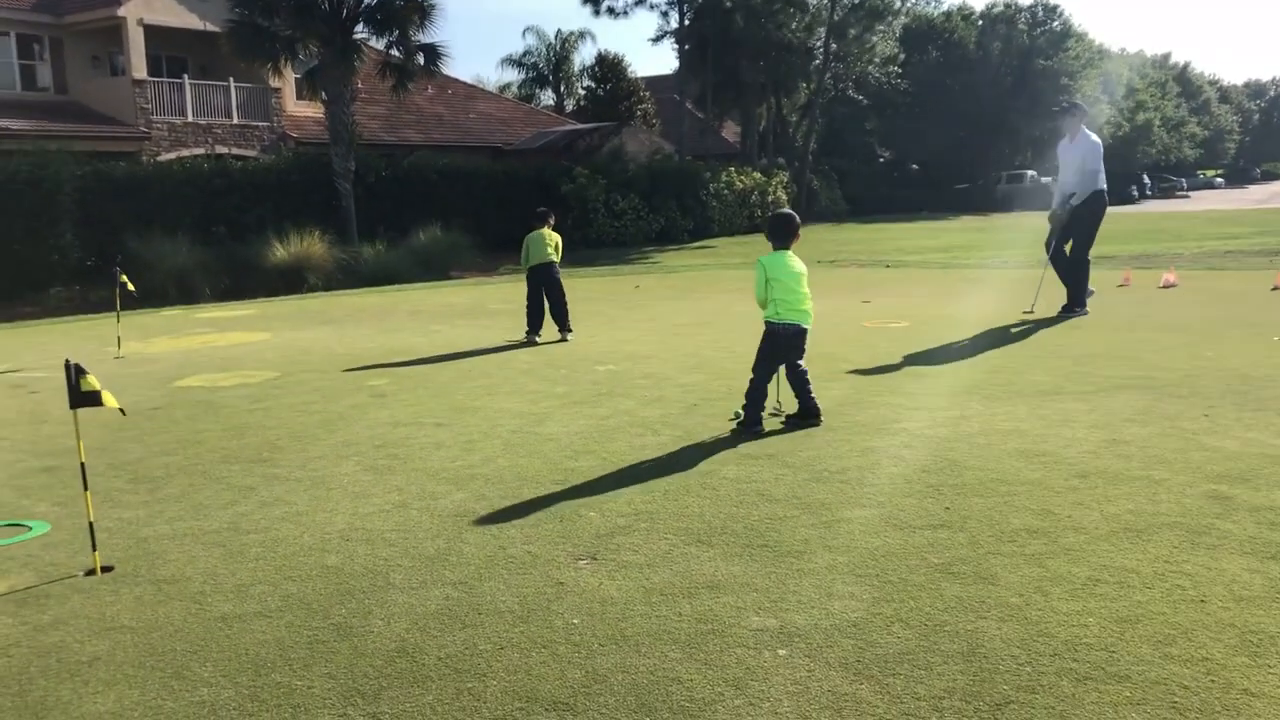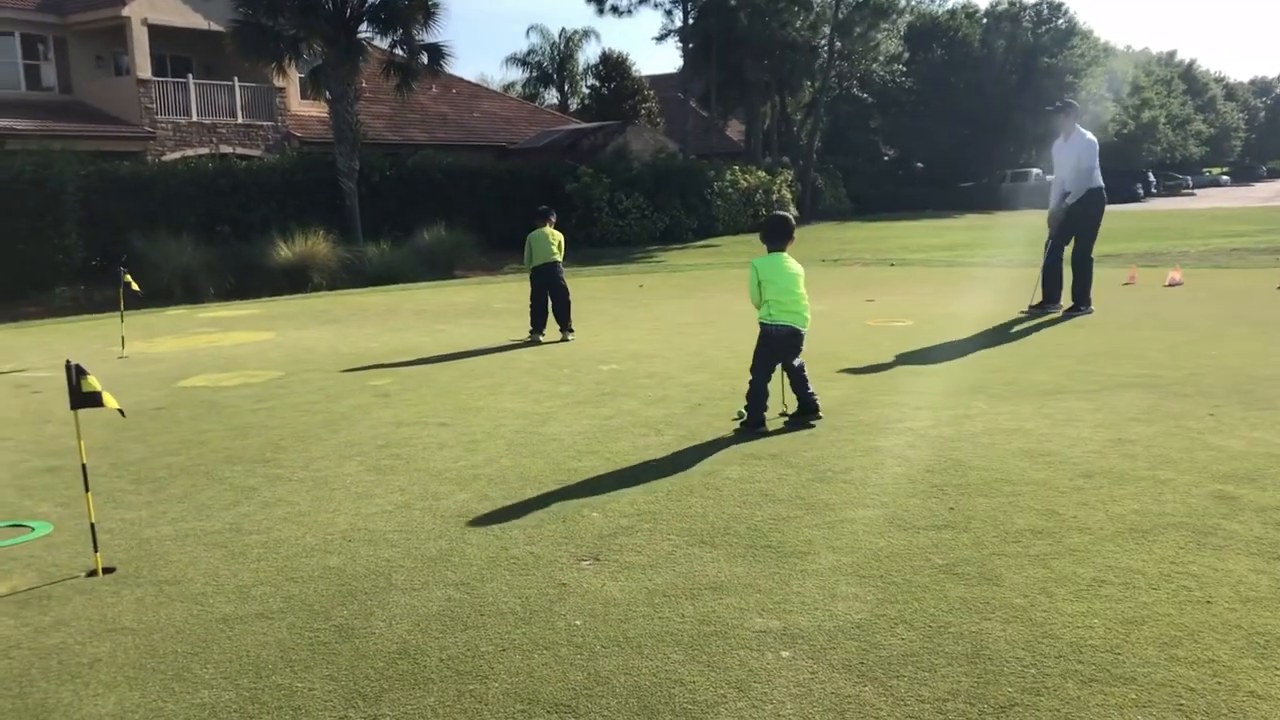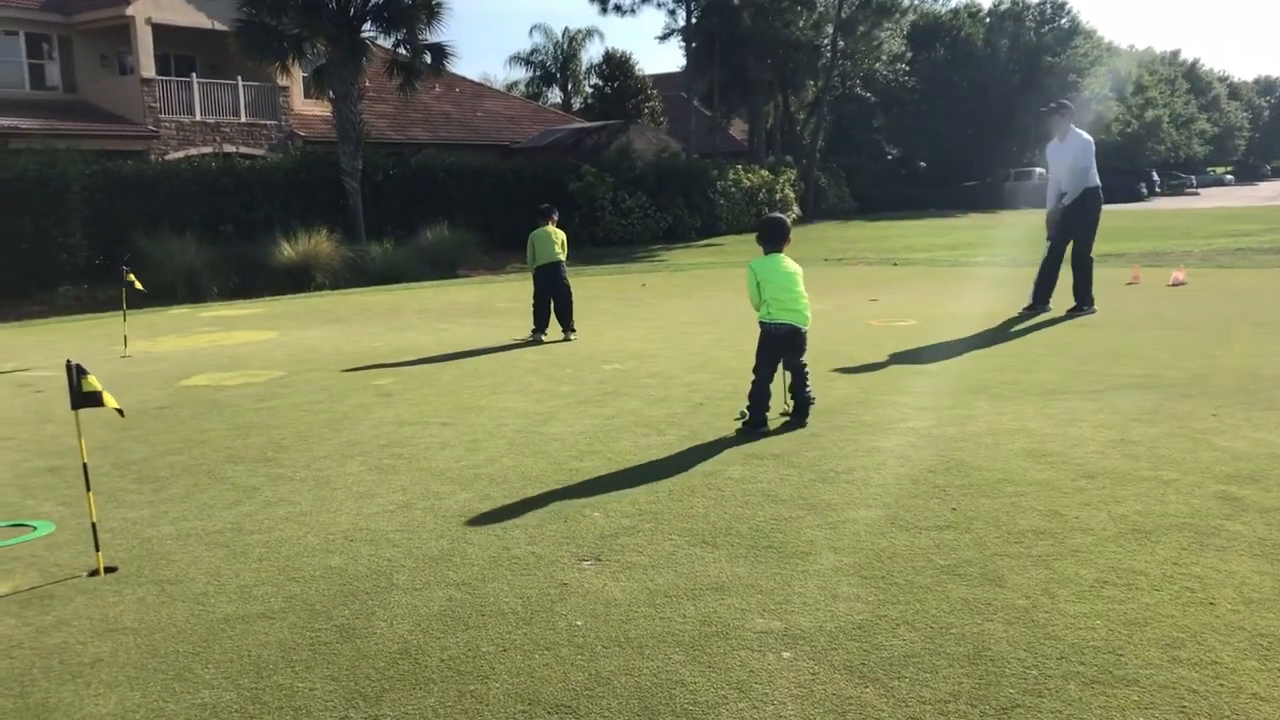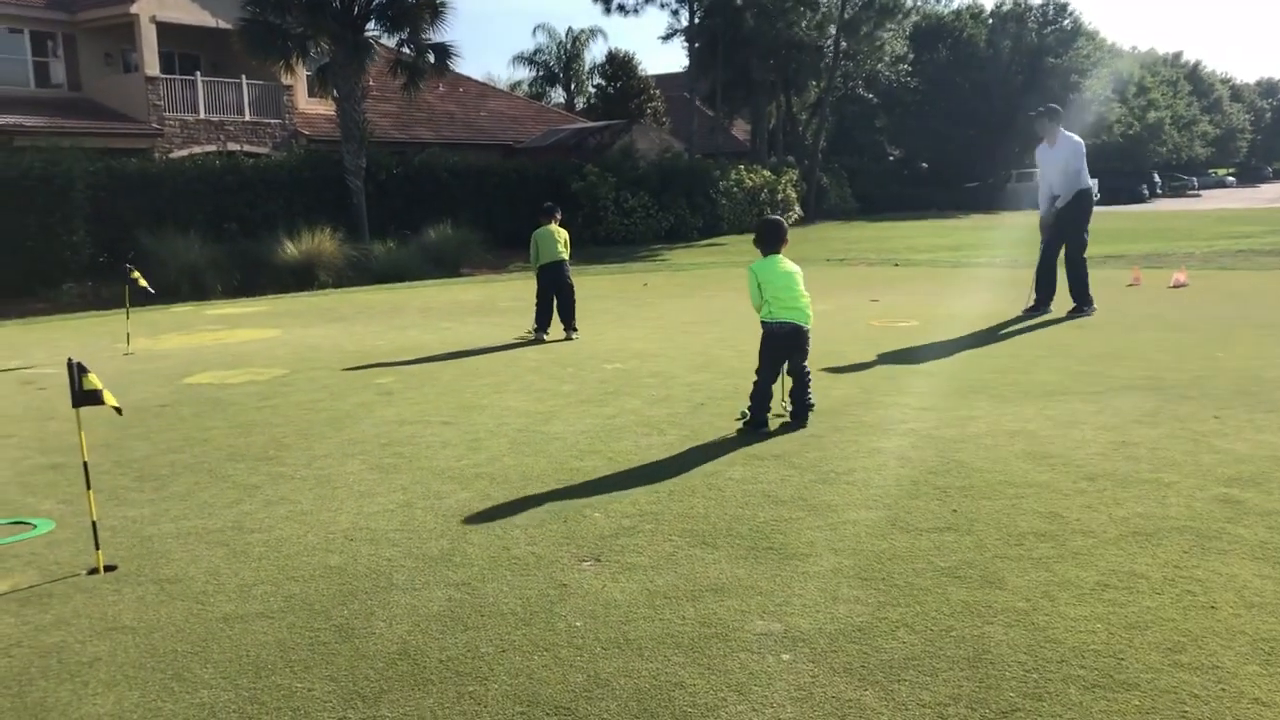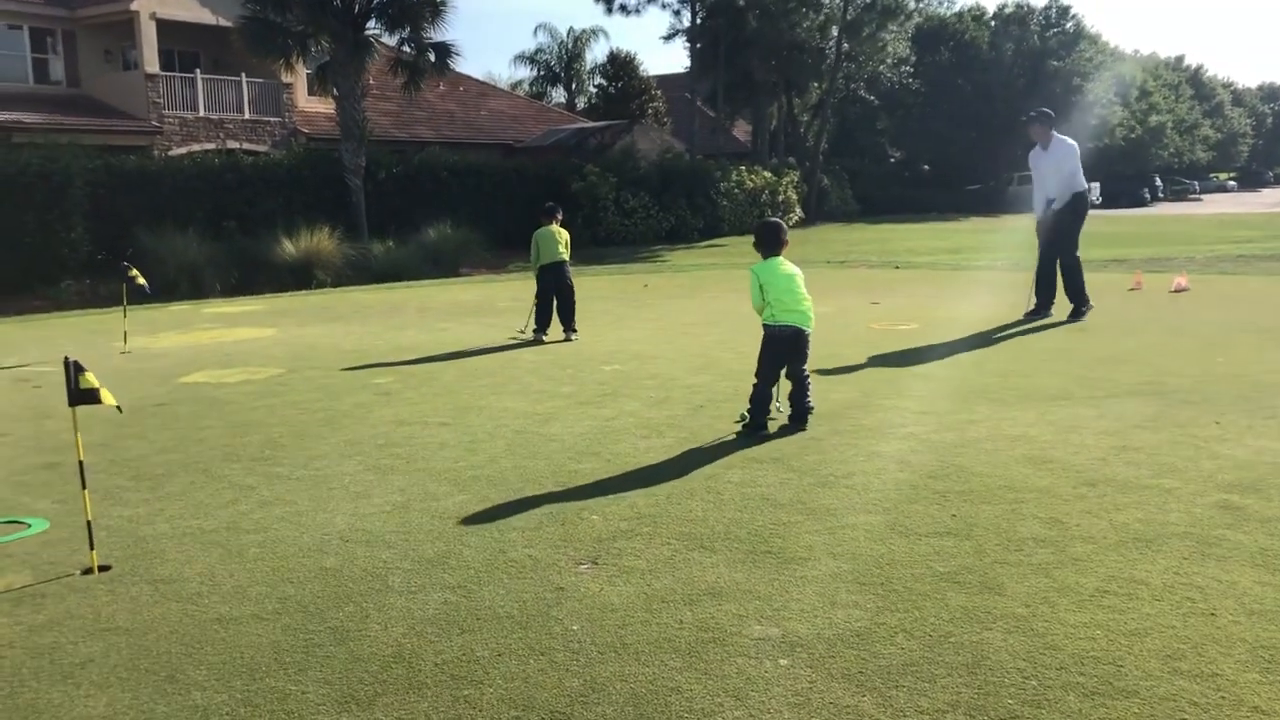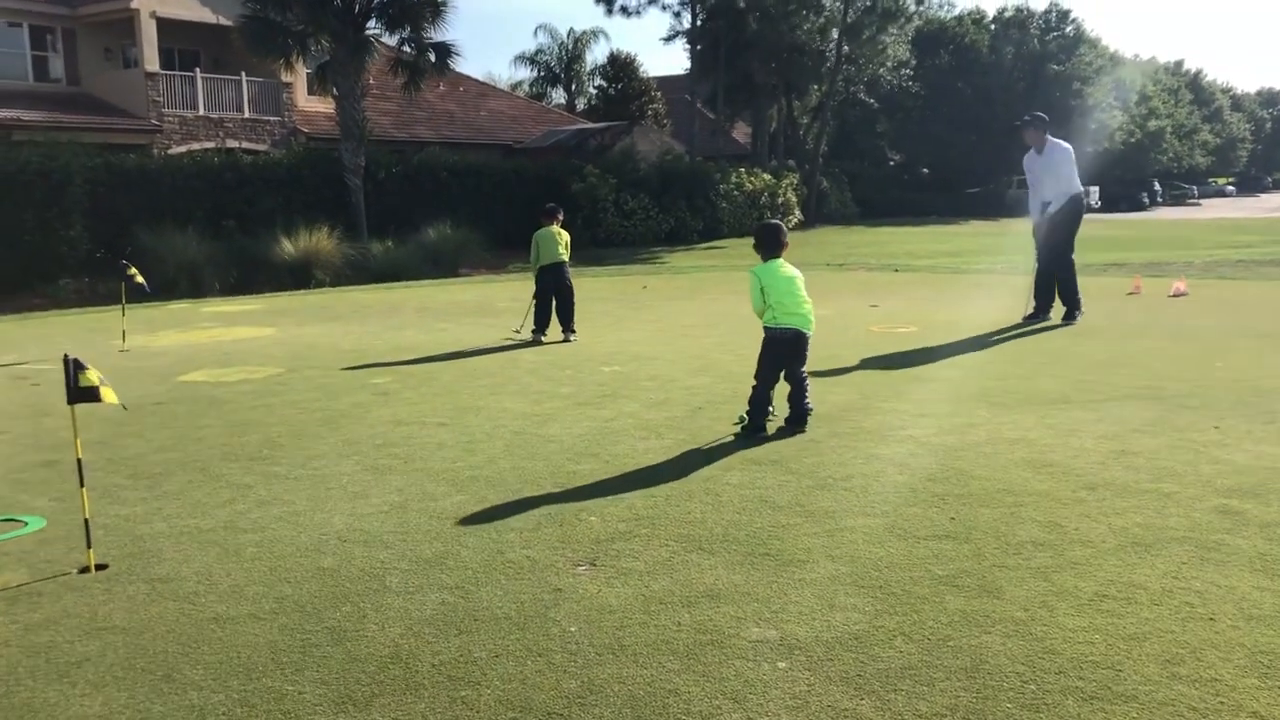
dt=0.1s
person 1, frame 1
left shoulder: (764, 263)
right shoulder: (800, 265)
left elbow: (761, 297)
right elbow: (793, 296)
left hip: (778, 326)
right hip: (801, 325)
left knee: (761, 372)
right knee: (796, 368)
left ankle: (752, 419)
right ankle: (809, 412)
person 1, frame 2
left shoulder: (758, 265)
right shoulder: (797, 267)
left elbow: (756, 299)
right elbow: (798, 296)
left hip: (773, 327)
right hip: (798, 326)
left knee: (760, 374)
right knee: (795, 367)
left ankle: (755, 420)
right ankle: (808, 409)
person 1, frame 3
left shoulder: (755, 267)
right shoulder: (794, 267)
left elbow: (755, 301)
right elbow: (797, 296)
left hip: (773, 326)
right hip: (799, 325)
left knee: (763, 374)
right knee: (797, 367)
left ankle: (757, 420)
right ankle: (801, 410)
person 1, frame 4
left shoulder: (756, 269)
right shoulder: (794, 268)
left elbow: (757, 303)
right elbow: (798, 297)
left hip: (775, 326)
right hip: (801, 325)
left knee: (766, 375)
right knee: (800, 371)
left ankle: (758, 420)
right ankle: (800, 414)
person 1, frame 5
left shoulder: (757, 271)
right shoulder: (795, 270)
left elbow: (758, 305)
right elbow: (799, 299)
left hip: (776, 330)
right hip: (802, 328)
left knee: (765, 377)
right knee: (799, 374)
left ankle: (757, 422)
right ankle: (799, 417)
person 1, frame 6
left shoulder: (758, 273)
right shoulder: (795, 272)
left elbow: (759, 307)
right elbow: (798, 301)
left hip: (778, 331)
right hip: (803, 329)
left knee: (765, 379)
right knee: (797, 376)
left ankle: (756, 424)
right ankle: (798, 419)
person 2, frame 1
left shoulder: (1092, 143)
right shoulder: (1063, 144)
left elbow: (1092, 180)
left wrist: (1069, 206)
right wrist: (1056, 208)
left hip: (1091, 201)
right hip: (1072, 203)
left knee: (1079, 253)
right knee: (1053, 246)
left ankle: (1077, 303)
right ankle: (1080, 290)
person 2, frame 2
left shoulder: (1087, 141)
right shoulder: (1058, 145)
left elbow: (1086, 179)
left wrist: (1063, 206)
right wrist: (1053, 208)
left hip: (1090, 198)
right hip: (1070, 200)
left knee: (1081, 252)
right knee: (1053, 247)
left ankle: (1083, 303)
right ankle: (1050, 299)
person 2, frame 3
left shoulder: (1083, 141)
right shoulder: (1052, 146)
left elbow: (1082, 178)
left wrist: (1060, 206)
right wrist: (1051, 209)
left hip: (1087, 197)
right hip: (1067, 199)
left knee: (1081, 251)
right knee: (1054, 249)
left ankle: (1085, 303)
right ankle: (1041, 300)
person 2, frame 4
left shoulder: (1073, 144)
right shoulder: (1041, 150)
left elbow: (1074, 181)
right elbow: (1044, 183)
left wrist: (1054, 209)
right wrist: (1044, 213)
left hip: (1079, 198)
right hip: (1057, 202)
left knee: (1074, 251)
right knee: (1047, 251)
left ankle: (1084, 303)
right ankle: (1043, 301)
person 2, frame 5
left shoulder: (1067, 147)
right shoulder: (1034, 155)
left elbow: (1070, 183)
right elbow: (1038, 188)
left wrist: (1051, 212)
right wrist: (1040, 218)
left hip: (1074, 201)
right hip: (1053, 205)
left knee: (1067, 252)
right knee: (1046, 255)
left ankle: (1081, 303)
right ankle: (1043, 305)
person 2, frame 6
left shoulder: (1062, 150)
right shoulder: (1028, 159)
left elbow: (1067, 186)
right elbow: (1034, 191)
left wrist: (1048, 215)
right wrist: (1036, 221)
left hip: (1070, 204)
right hip: (1049, 208)
left knee: (1062, 255)
right knee: (1044, 258)
left ankle: (1073, 307)
right ankle: (1042, 308)
